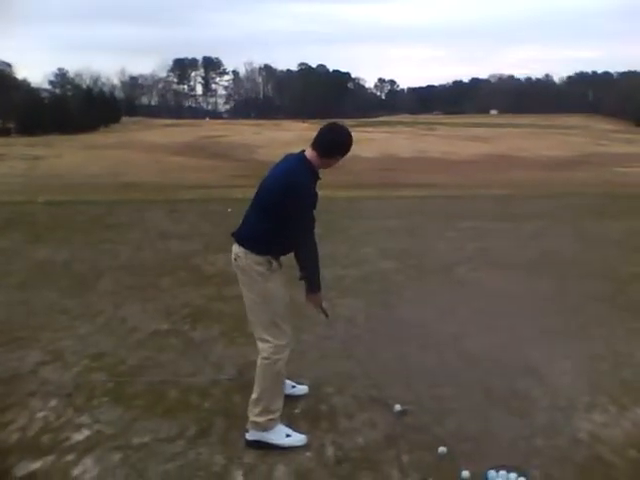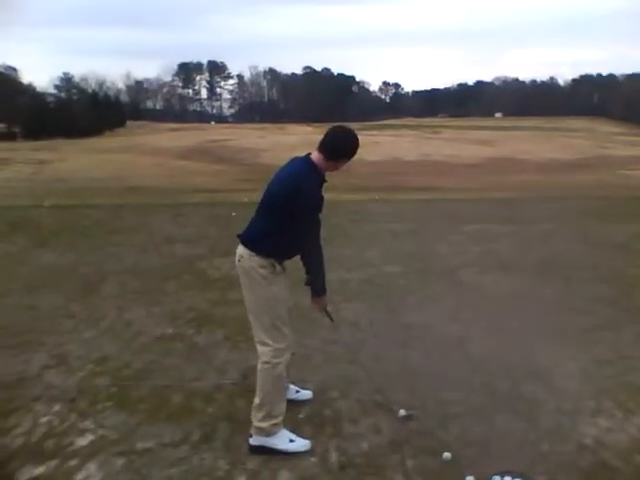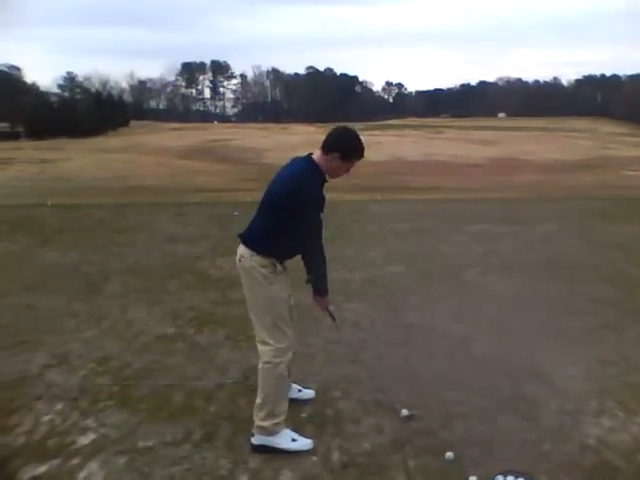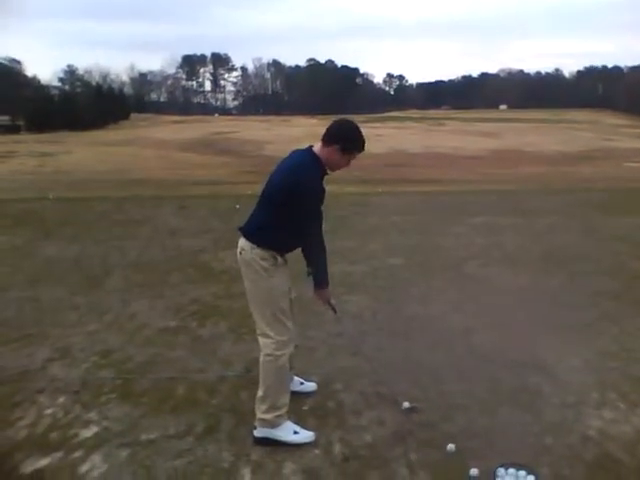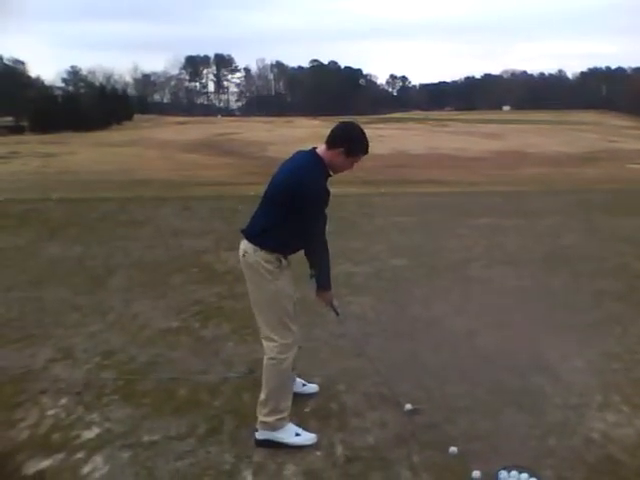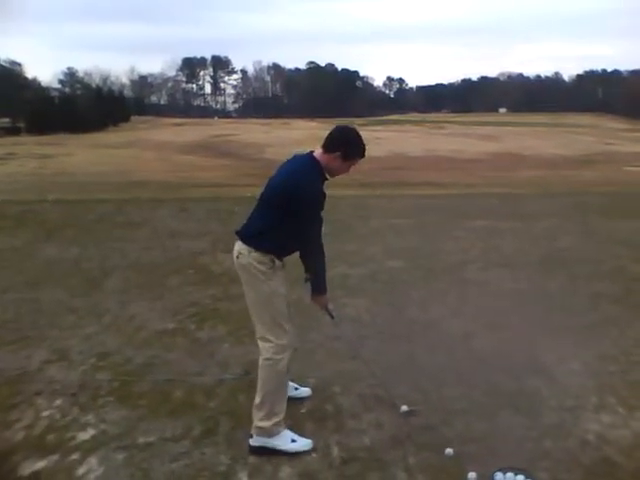
dt=0.4s
person 1, frame 1
left shoulder: (293, 165)
right shoulder: (300, 183)
right elbow: (303, 238)
left wrist: (306, 274)
right wrist: (313, 285)
left hip: (257, 251)
right hip: (257, 259)
left knee: (274, 329)
right knee: (275, 339)
left ankle: (274, 382)
right ankle: (262, 426)
person 1, frame 2
left shoulder: (299, 167)
right shoulder: (306, 186)
right elbow: (309, 241)
left wrist: (312, 278)
right wrist: (318, 288)
left hip: (261, 255)
right hip: (261, 262)
left knee: (278, 330)
right knee: (275, 344)
left ankle: (277, 386)
right ankle: (265, 431)
person 1, frame 3
left shoulder: (301, 167)
right shoulder: (307, 186)
left elbow: (303, 236)
right elbow: (311, 241)
left wrist: (313, 278)
right wrist: (320, 288)
left hip: (263, 255)
right hip: (261, 262)
left knee: (282, 325)
right knee: (276, 343)
left ankle: (279, 386)
right ankle: (267, 430)
person 1, frame 4
left shoulder: (302, 160)
right shoulder: (307, 179)
left elbow: (303, 229)
right elbow: (311, 234)
left wrist: (314, 270)
right wrist: (321, 282)
left hip: (264, 248)
right hip: (262, 254)
left knee: (283, 319)
right knee: (277, 336)
left ankle: (281, 378)
right ankle: (270, 423)
person 1, frame 5
left shoulder: (304, 160)
right shoulder: (311, 181)
right elbow: (315, 237)
left wrist: (316, 271)
right wrist: (323, 284)
left hip: (264, 249)
right hip: (265, 257)
left knee: (283, 326)
right knee: (282, 339)
left ankle: (283, 380)
right ankle: (271, 425)
person 1, frame 6
left shoulder: (301, 164)
right shoulder: (308, 184)
right elbow: (311, 239)
left wrist: (309, 271)
right wrist: (318, 287)
left hip: (257, 250)
right hip: (259, 258)
left knee: (277, 329)
right knee: (278, 341)
left ankle: (276, 385)
right ankle: (266, 431)
